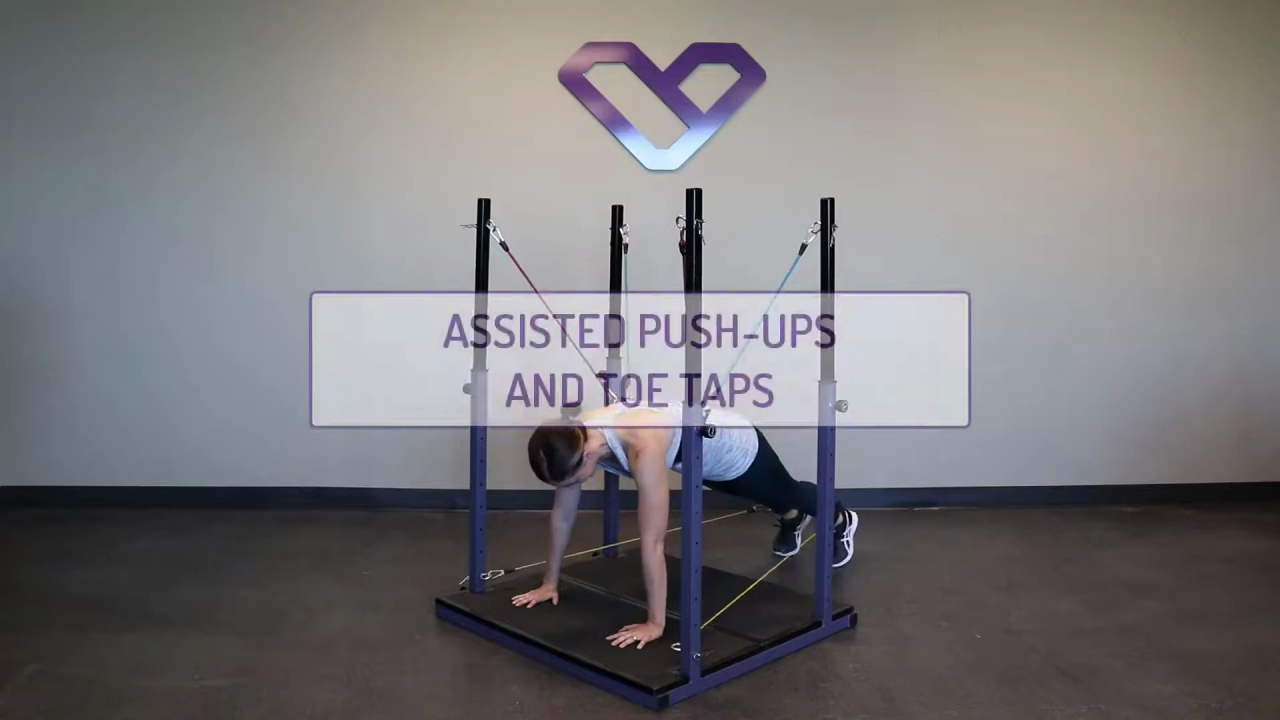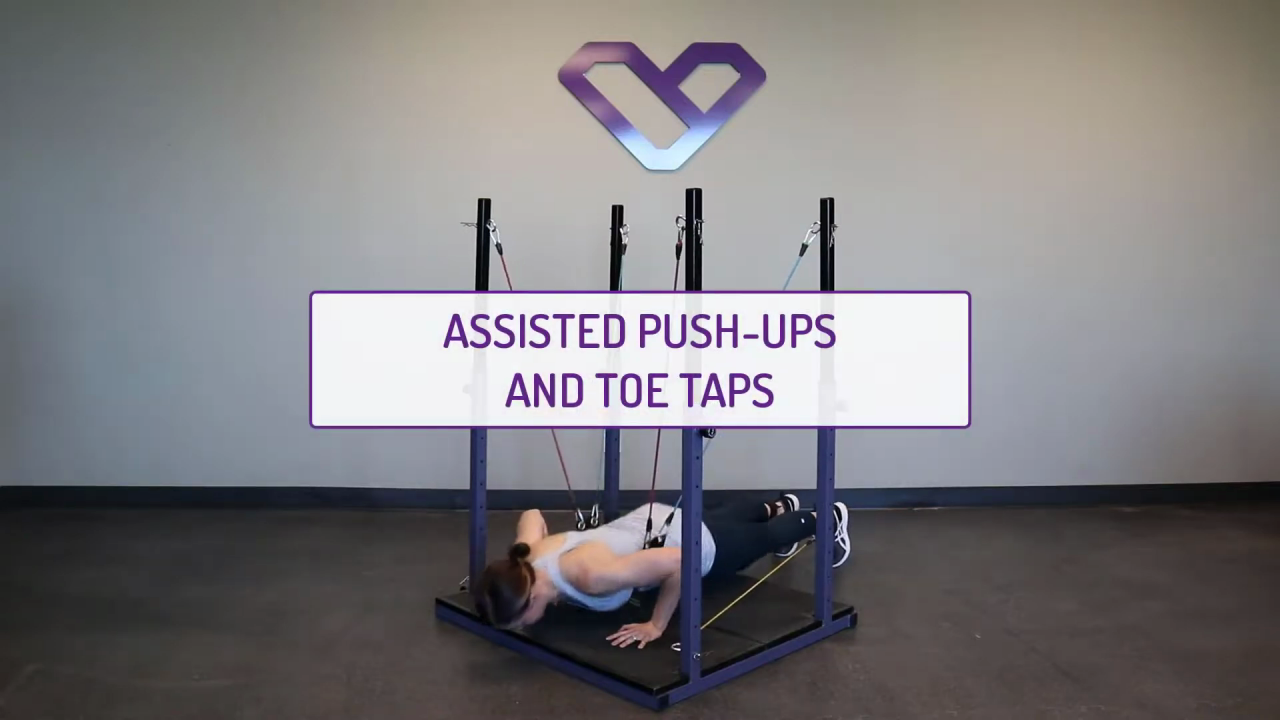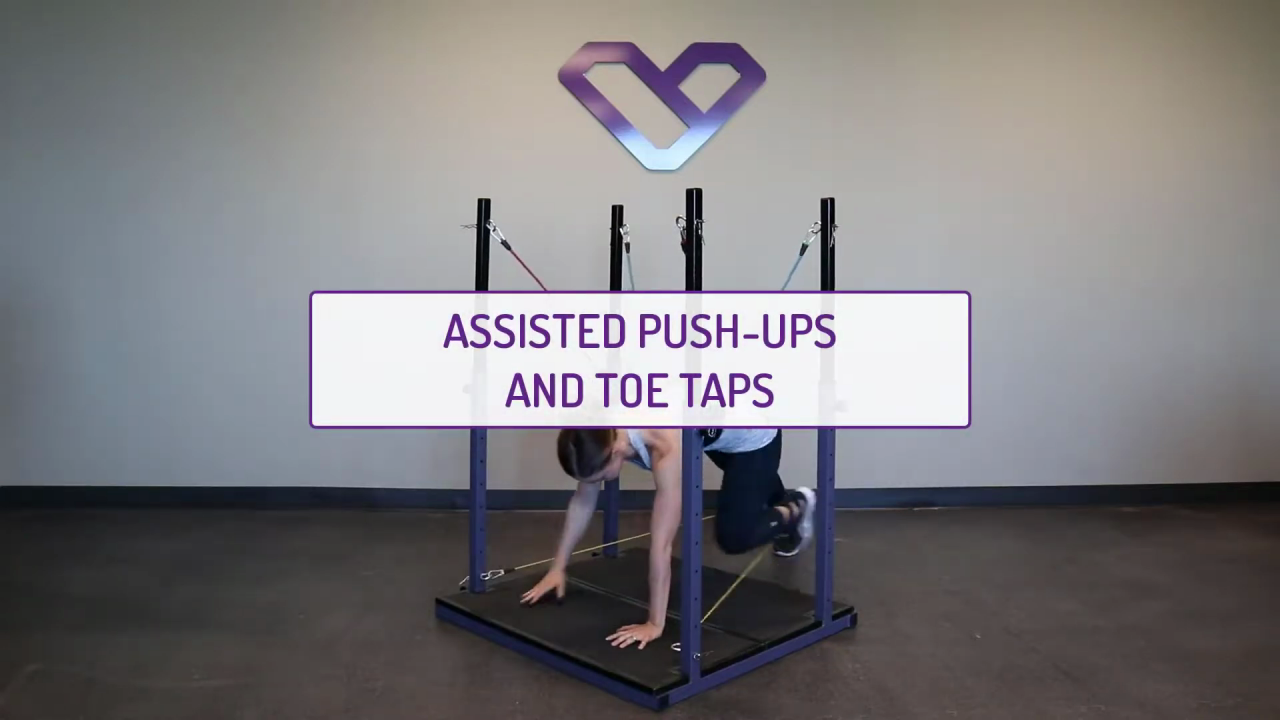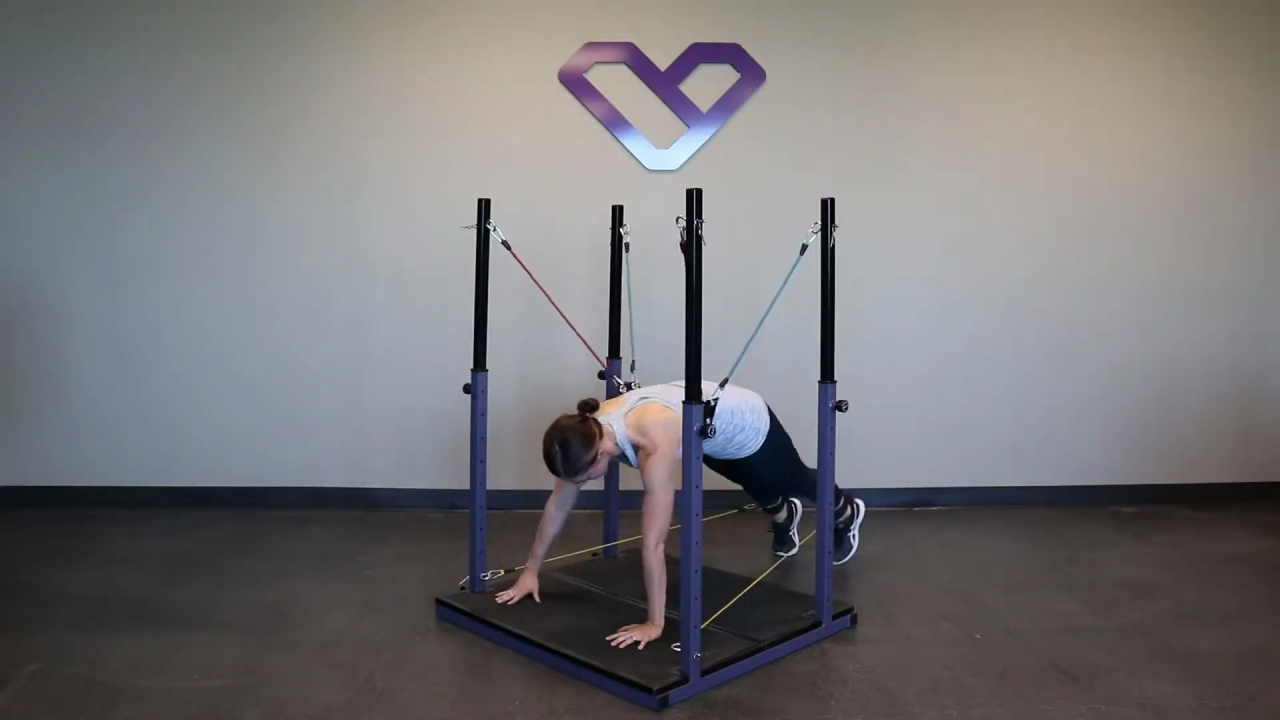
dt=1s
person 1, frame 1
left shoulder: (643, 447)
right shoulder: (574, 439)
left elbow: (652, 543)
right elbow: (562, 513)
left wrist: (655, 624)
right wrist: (550, 583)
left hip: (732, 447)
right hip: (696, 445)
left knee: (788, 493)
left ankle: (840, 522)
right ankle: (793, 520)
person 1, frame 2
left shoulder: (590, 574)
right shoulder: (529, 563)
left elbow: (680, 562)
right elbow: (531, 513)
left wrist: (655, 625)
right hip: (650, 522)
left knee: (766, 536)
right knee: (727, 517)
left ankle: (829, 519)
right ankle: (778, 506)
person 1, frame 3
left shoulder: (666, 447)
right shoulder: (600, 435)
left elbow: (661, 543)
right elbow: (581, 502)
left wrist: (654, 624)
right wrist: (556, 568)
left hip: (753, 430)
right hip: (717, 423)
left knee: (731, 538)
right knee: (751, 483)
left ankle: (798, 508)
right ankle: (780, 507)
person 1, frame 4
left shoulder: (652, 444)
right shoulder: (586, 434)
left elbow: (653, 543)
right elbow: (557, 504)
left wrist: (655, 624)
right wrist: (530, 573)
left hip: (744, 424)
left knee: (795, 480)
right knee: (755, 484)
left ankle: (846, 511)
right ankle: (785, 517)
